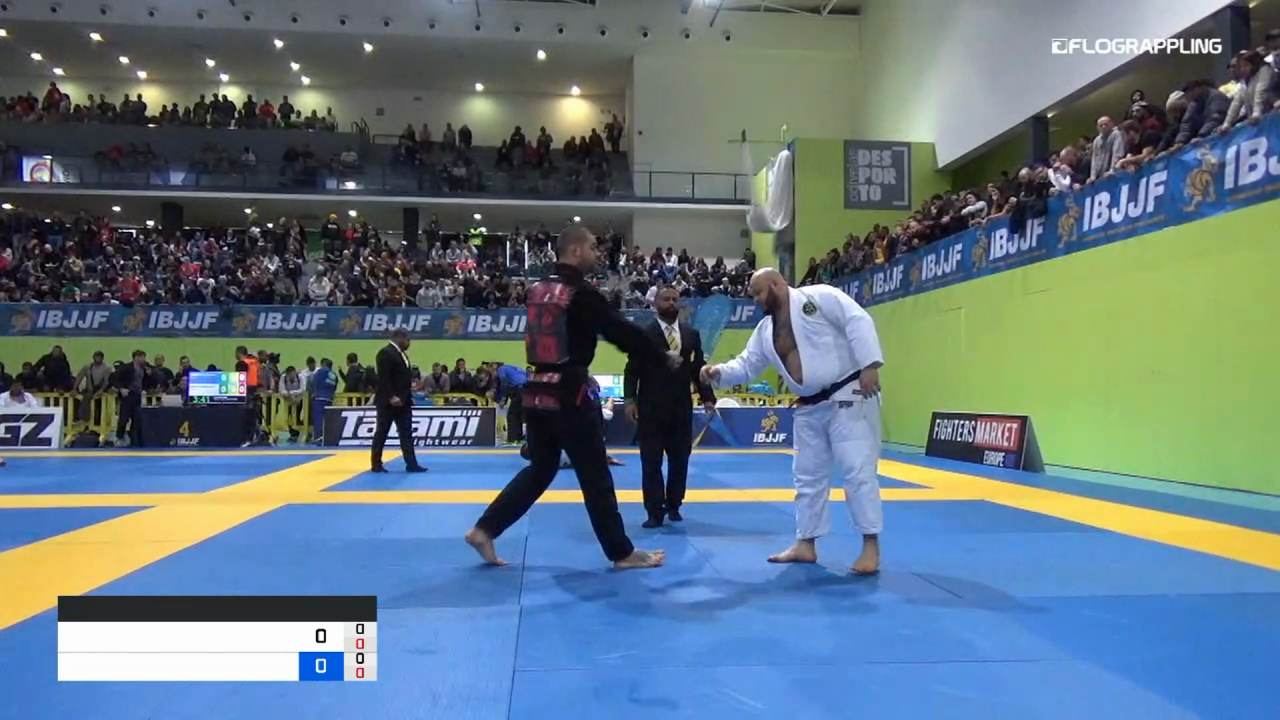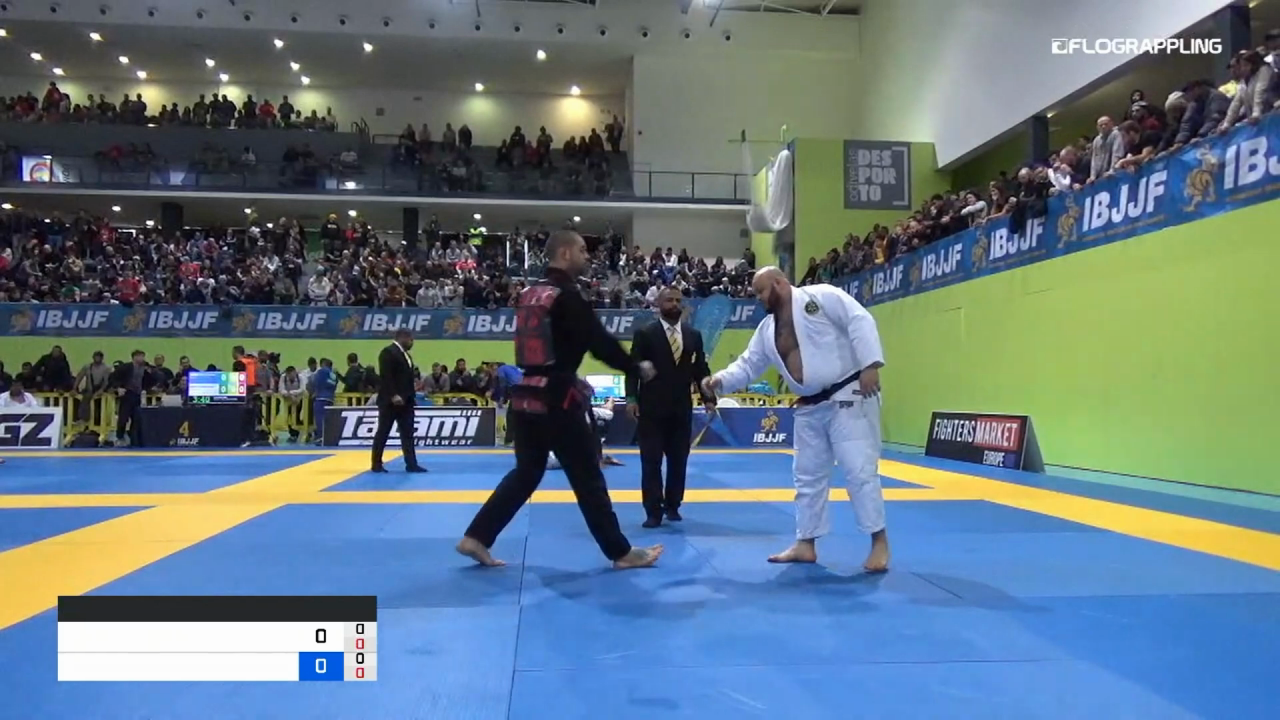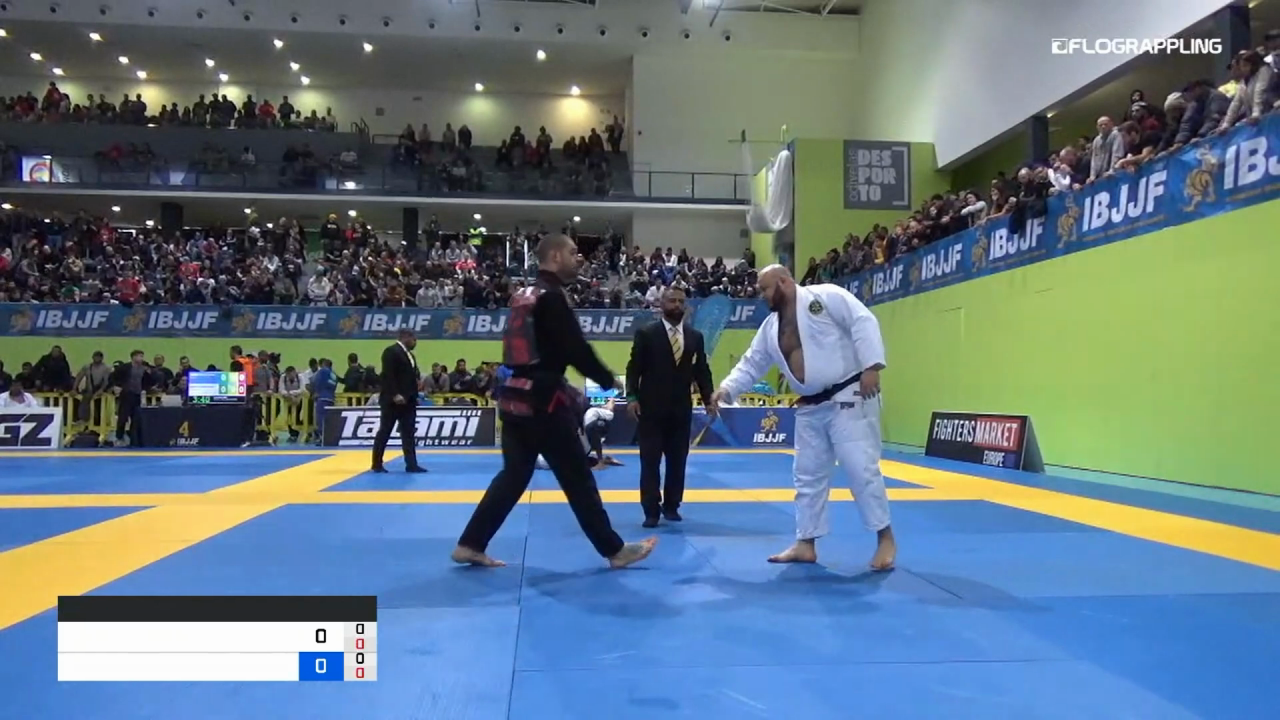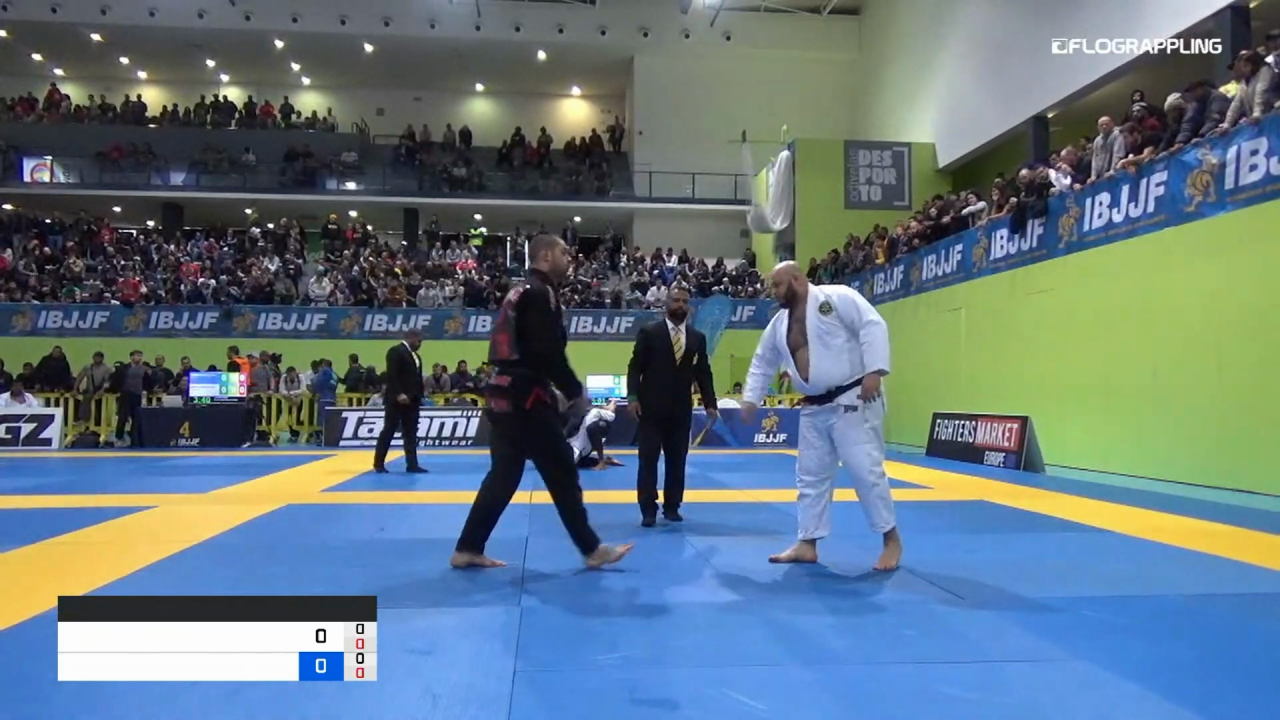
dt=0.1s
person 1, frame 1
left shoulder: (538, 290)
right shoulder: (581, 292)
right elbow: (620, 331)
right wrist: (661, 355)
left hip: (537, 391)
right hip: (566, 395)
left knee: (539, 469)
right knee: (596, 476)
left ankle: (484, 530)
right ankle: (623, 553)
person 1, frame 2
left shoulder: (530, 294)
right shoulder: (566, 295)
right elbow: (598, 340)
left wrist: (569, 379)
right wrist: (637, 368)
left hip: (525, 394)
right hip: (555, 398)
left knee: (526, 472)
right knee: (587, 477)
left ankle: (476, 538)
right ankle: (621, 552)
person 1, frame 3
left shoulder: (526, 294)
right shoulder: (552, 296)
right elbow: (575, 349)
left wrist: (562, 386)
right wrist: (608, 379)
left hip: (516, 394)
right hip: (541, 398)
left knee: (514, 474)
right knee: (577, 476)
left ankle: (470, 545)
right ankle: (613, 549)
person 1, frame 4
left shoulder: (522, 292)
right shoulder: (540, 293)
right elbow: (548, 351)
left wrist: (547, 385)
right wrist: (575, 391)
left hip: (502, 393)
right hip: (524, 396)
left knee: (504, 474)
right knee: (562, 473)
left ankle: (467, 549)
right ankle: (592, 549)
person 2, frame 1
left shoulder: (820, 296)
right shoulder: (766, 328)
left elbow: (858, 323)
right elbow: (746, 365)
left wrist: (869, 365)
right wrist: (718, 371)
left hip: (850, 396)
right hip: (811, 407)
left knee: (857, 469)
right knee: (808, 475)
left ankle: (871, 544)
right ankle: (806, 544)
person 2, frame 2
left shoulder: (823, 296)
right shoulder: (768, 328)
left elbow: (860, 322)
right elbow: (748, 365)
left wrist: (870, 366)
right wrist: (720, 379)
left hip: (850, 396)
right hip: (811, 407)
left knee: (859, 469)
right knee: (808, 475)
left ankle: (879, 541)
right ankle: (806, 544)
person 2, frame 3
left shoulder: (827, 296)
right shoulder: (771, 324)
left elbow: (863, 323)
right elbow: (752, 365)
left wrist: (870, 366)
right wrist: (727, 388)
left hip: (848, 397)
right hip: (811, 406)
left knee: (860, 467)
right knee: (809, 474)
left ankle: (885, 539)
right ankle: (805, 545)
person 2, frame 4
left shoulder: (837, 297)
right shoulder: (780, 322)
left elbow: (872, 327)
right elbow: (763, 362)
left wrist: (874, 372)
right wrist: (750, 398)
left hip: (854, 400)
right hip: (816, 407)
left knee: (865, 470)
right knee: (811, 475)
left ankle: (891, 542)
right ankle: (806, 545)
person 3, frame 1
left shoulder: (692, 334)
left elbow: (699, 368)
right elbow: (632, 370)
left wrist: (707, 397)
right wrist: (630, 399)
left hip: (681, 409)
right hip: (652, 409)
left knee: (680, 460)
right knee: (652, 461)
left ankle: (673, 506)
right ankle: (655, 511)
person 3, frame 2
left shoulder: (694, 335)
right shoulder: (645, 334)
left elbow: (700, 370)
left wrist: (708, 398)
right wrist: (632, 398)
left hip: (681, 409)
right hip: (651, 409)
left knee: (679, 460)
right knee: (651, 460)
left ankle: (672, 505)
right ankle: (653, 511)
person 3, frame 3
left shoulder: (695, 337)
right shoulder: (646, 334)
left elbow: (702, 371)
right elbow: (633, 368)
left wrist: (708, 400)
right wrist: (632, 397)
left hip: (681, 409)
right hip: (651, 408)
left knee: (678, 460)
right knee: (650, 459)
left ankle: (671, 505)
right ankle: (652, 511)
person 3, frame 4
left shoulder: (697, 338)
right shoulder: (649, 333)
left elbow: (703, 372)
right elbow: (635, 367)
left wrist: (710, 403)
right wrist: (633, 396)
left hip: (680, 409)
right hip: (651, 407)
left knee: (677, 460)
right knee: (648, 458)
left ankle: (672, 506)
right ankle: (649, 509)
